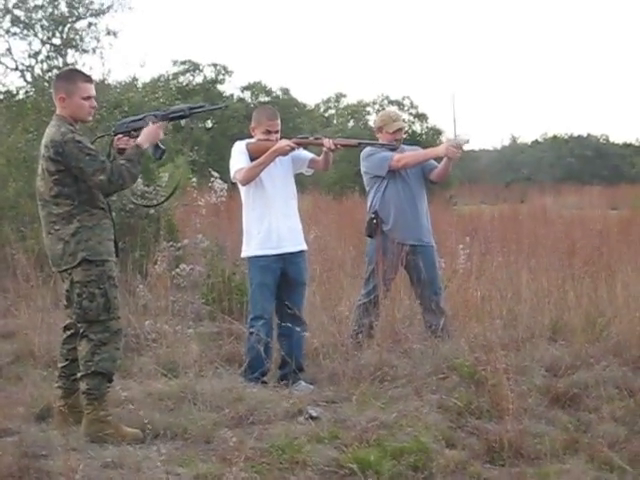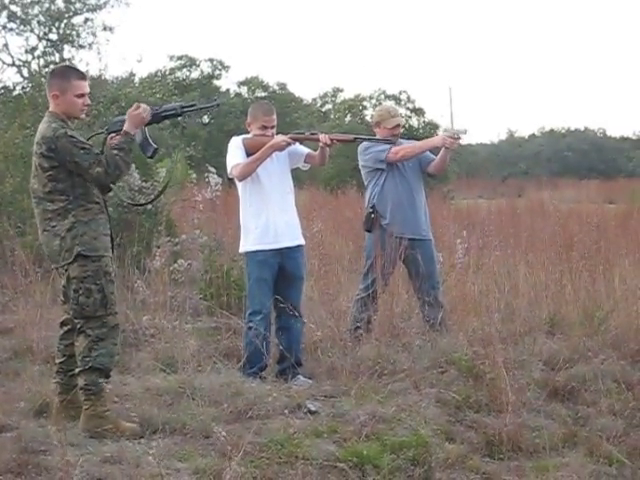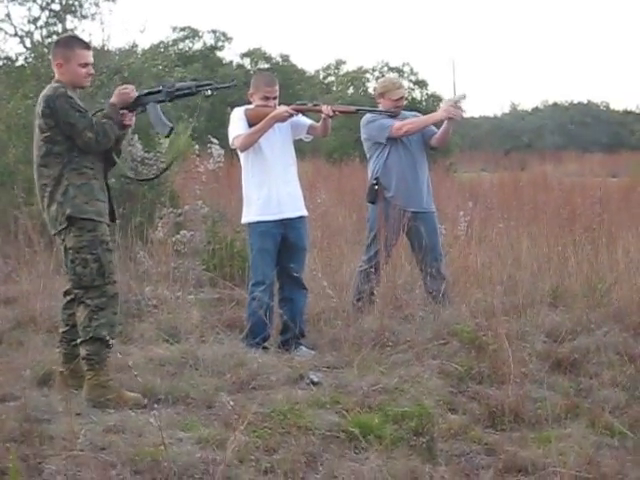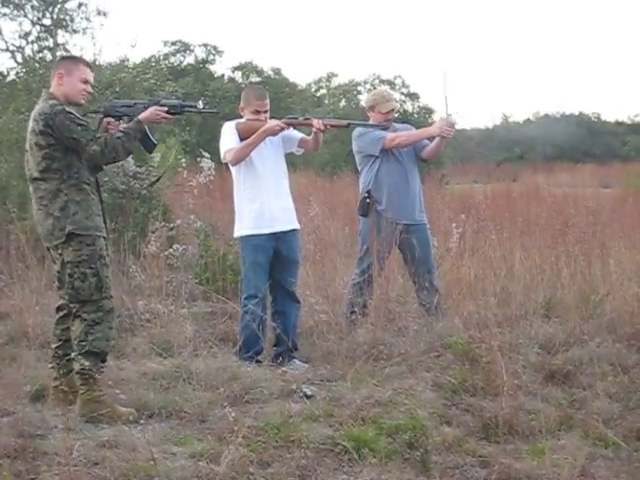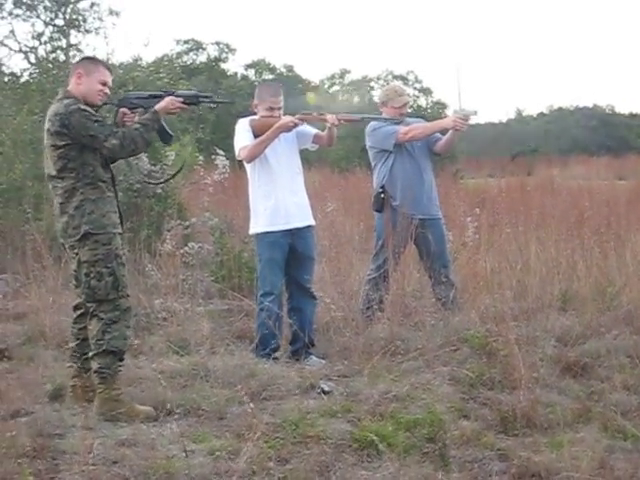
dt=0.5s
person 1, frame 1
left shoulder: (59, 136)
right shoulder: (66, 138)
left elbow: (95, 182)
right elbow: (110, 181)
left wrist: (117, 154)
right wrist: (140, 146)
left hip: (76, 247)
right hip: (86, 248)
left knee: (80, 326)
right knee: (103, 328)
left ankle: (68, 405)
right ankle: (96, 417)
person 1, frame 2
left shoulder: (54, 132)
right shoulder: (58, 133)
left elbow: (92, 179)
right elbow: (106, 171)
left wrist: (110, 149)
right wrist: (130, 130)
left hip: (72, 243)
right hip: (83, 243)
left knee: (77, 321)
right knee: (100, 323)
left ankle: (67, 401)
right ankle: (94, 412)
person 1, frame 3
left shoulder: (62, 100)
right shoulder: (57, 97)
left elbow: (98, 158)
right elbow: (94, 139)
left wrist: (119, 128)
right wrist: (114, 106)
left hip: (78, 209)
right hip: (80, 211)
left knee: (81, 291)
right knee: (100, 293)
left ankle: (71, 368)
right ankle: (97, 382)
person 1, frame 4
left shoulder: (46, 114)
right shoulder: (57, 113)
left elbow: (84, 162)
right elbow: (101, 151)
left wrist: (104, 136)
right wrist: (140, 122)
left hip: (62, 226)
right hip: (76, 225)
left knee: (71, 305)
right knee: (96, 307)
left ankle: (64, 384)
right ankle: (90, 397)
person 1, frame 5
left shoulder: (62, 112)
right shoulder: (72, 112)
left elbow: (102, 155)
right elbow: (121, 146)
left wrist: (121, 127)
right wrist: (156, 113)
left hip: (79, 224)
right hip: (93, 224)
left knee: (90, 303)
right knee: (112, 306)
left ankle: (83, 382)
right ankle: (108, 396)
person 2, frame 1
left shoulder: (288, 150)
right shoulder: (242, 148)
left elbow: (321, 166)
right elbow: (243, 177)
left wrist: (327, 152)
right wrist: (273, 152)
left hip: (294, 246)
right hip: (261, 248)
left knee: (293, 316)
right knee: (261, 316)
left ankle: (291, 374)
right ankle: (254, 378)
person 2, frame 2
left shoulder: (285, 145)
right shoulder: (239, 144)
left elbow: (318, 161)
right elbow: (239, 173)
left wrist: (323, 146)
right wrist: (269, 147)
left hip: (291, 241)
right hip: (259, 243)
left knee: (291, 310)
right knee: (259, 312)
left ankle: (290, 369)
right ankle: (253, 373)
person 2, frame 3
left shoulder: (287, 115)
right shoulder: (240, 115)
left elbow: (320, 133)
right elbow: (241, 144)
left wrist: (326, 118)
right wrist: (271, 119)
left hip: (294, 211)
right hip: (261, 214)
left knee: (294, 280)
right knee: (262, 282)
left ankle: (292, 340)
right ankle: (255, 344)
person 2, frame 4
left shoulder: (278, 129)
right shoulder: (232, 128)
left elbow: (311, 146)
right elbow: (232, 158)
left wrist: (317, 132)
right wrist: (263, 132)
left hip: (286, 225)
right hip: (254, 227)
left knee: (287, 293)
right knee: (254, 296)
left ankle: (284, 353)
right ankle: (249, 357)
person 2, frame 5
left shoulder: (292, 126)
right shoulder: (245, 126)
left elbow: (325, 142)
right elbow: (247, 155)
left wrist: (331, 128)
right wrist: (276, 129)
left hip: (302, 221)
right hip: (269, 224)
left knee: (303, 290)
right knee: (270, 292)
left ankle: (302, 349)
right ankle: (265, 354)
person 3, frame 1
left shoulder: (415, 152)
right shoulder: (370, 155)
left elbow: (436, 176)
right elbow: (400, 162)
left wrist: (448, 158)
right wrist: (437, 150)
left hip: (420, 236)
right hip: (386, 236)
left knee: (431, 292)
right knee: (373, 292)
left ankle: (442, 340)
right ankle: (358, 341)
person 3, frame 2
left shoulder: (413, 146)
right shoulder: (368, 149)
left elbow: (434, 169)
right elbow: (397, 154)
left wrist: (446, 150)
right wrist: (435, 141)
left hip: (418, 229)
right hip: (384, 230)
left knee: (430, 286)
right knee: (371, 286)
right ankle: (357, 336)
person 3, frame 3
left shoulder: (415, 118)
right shoulder: (370, 122)
left elbow: (437, 141)
right elbow: (400, 130)
left wrist: (449, 121)
right wrist: (438, 115)
left hip: (421, 202)
right hip: (387, 202)
left knee: (432, 258)
right knee: (374, 258)
left ankle: (443, 306)
right ankle: (359, 308)
person 3, frame 4
left shoulder: (407, 130)
right shoulder: (362, 134)
left elbow: (427, 154)
right elbow: (393, 141)
left wrist: (441, 137)
right wrist: (431, 130)
left hip: (413, 214)
right hip: (379, 215)
left knee: (425, 270)
right knee: (366, 271)
left ankle: (436, 318)
right ankle: (353, 320)
person 3, frame 5
left shoulder: (419, 124)
right shoulder: (375, 129)
left elbow: (440, 148)
right elbow: (407, 135)
left wrist: (454, 130)
right wrist: (444, 123)
left hip: (428, 208)
right hip: (394, 210)
left knee: (440, 264)
right knee: (381, 266)
right ankle: (368, 316)
